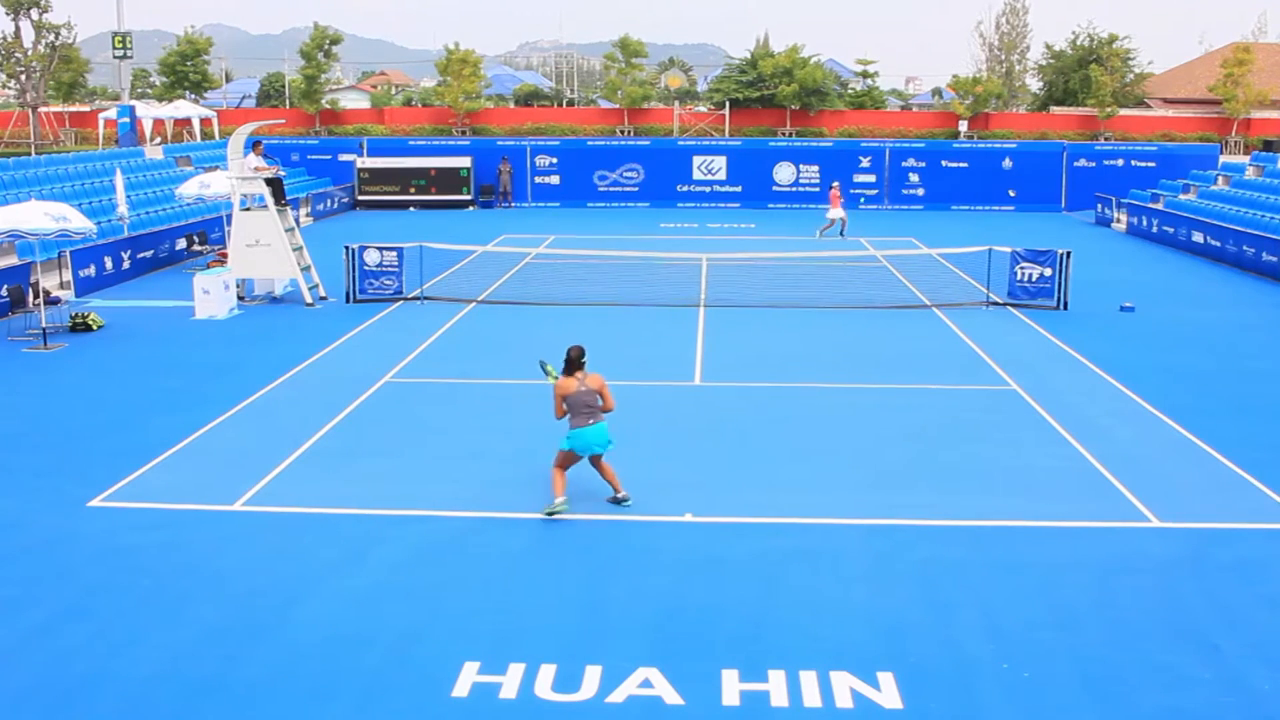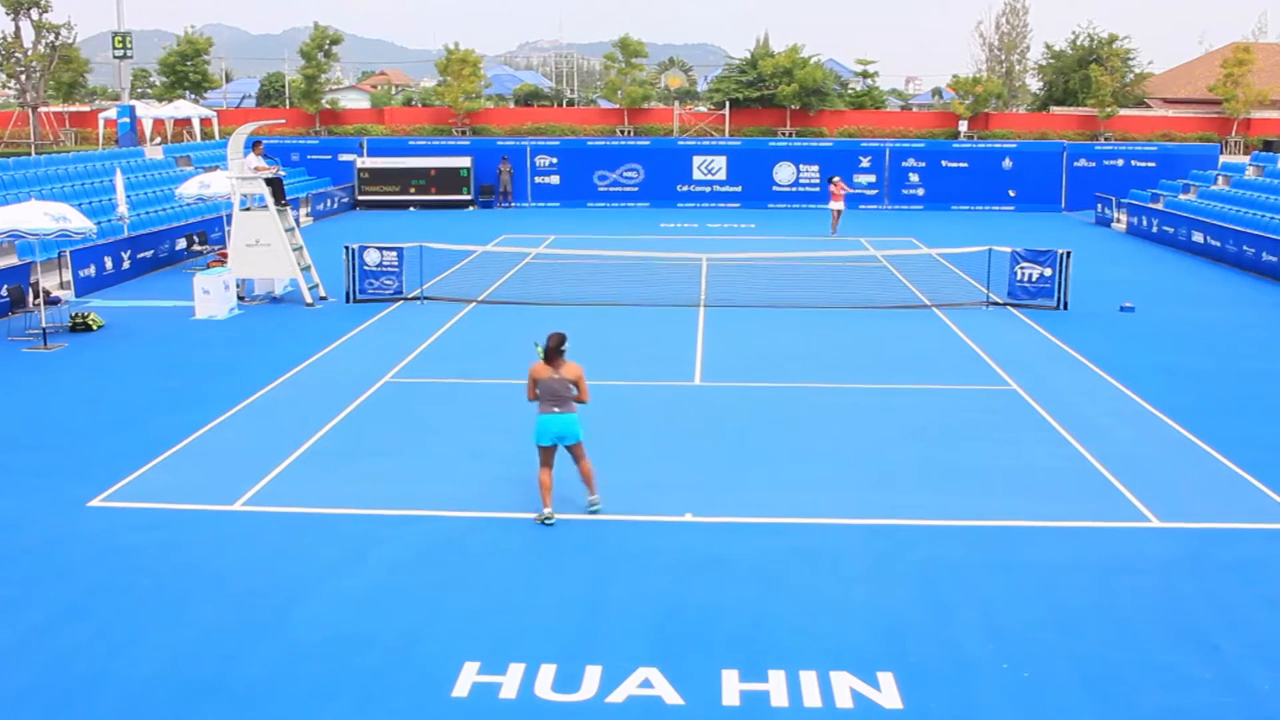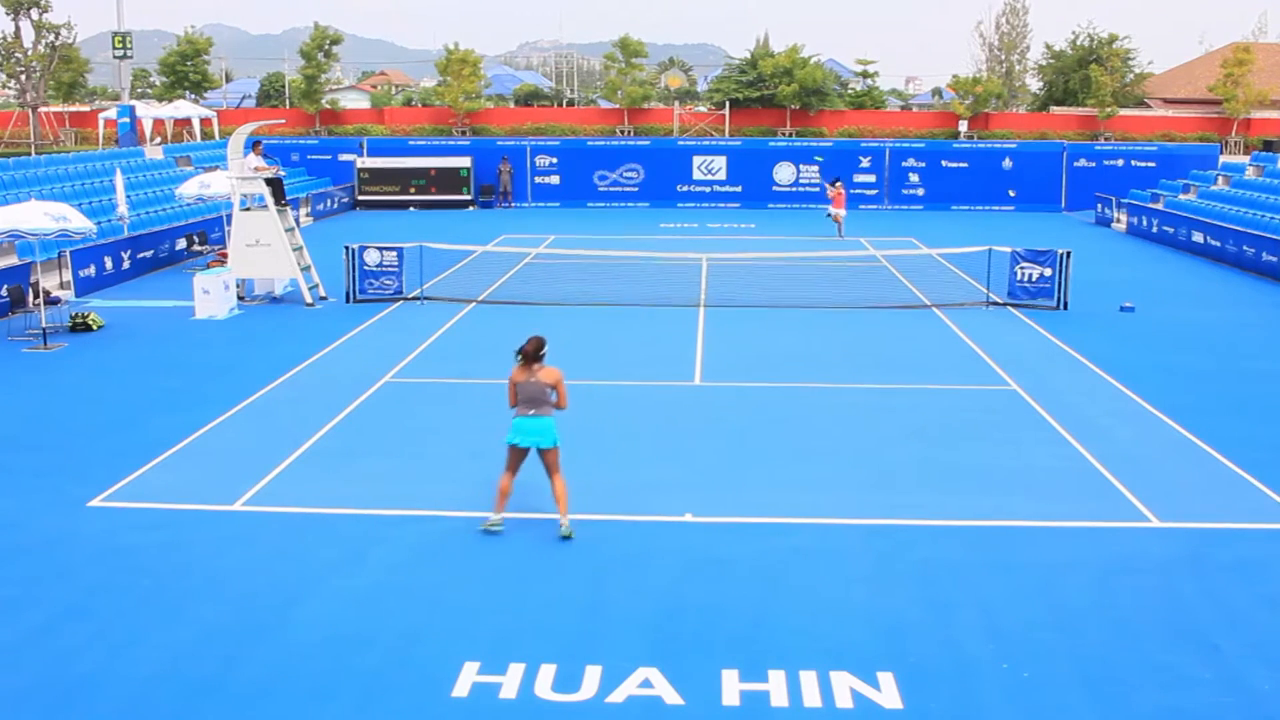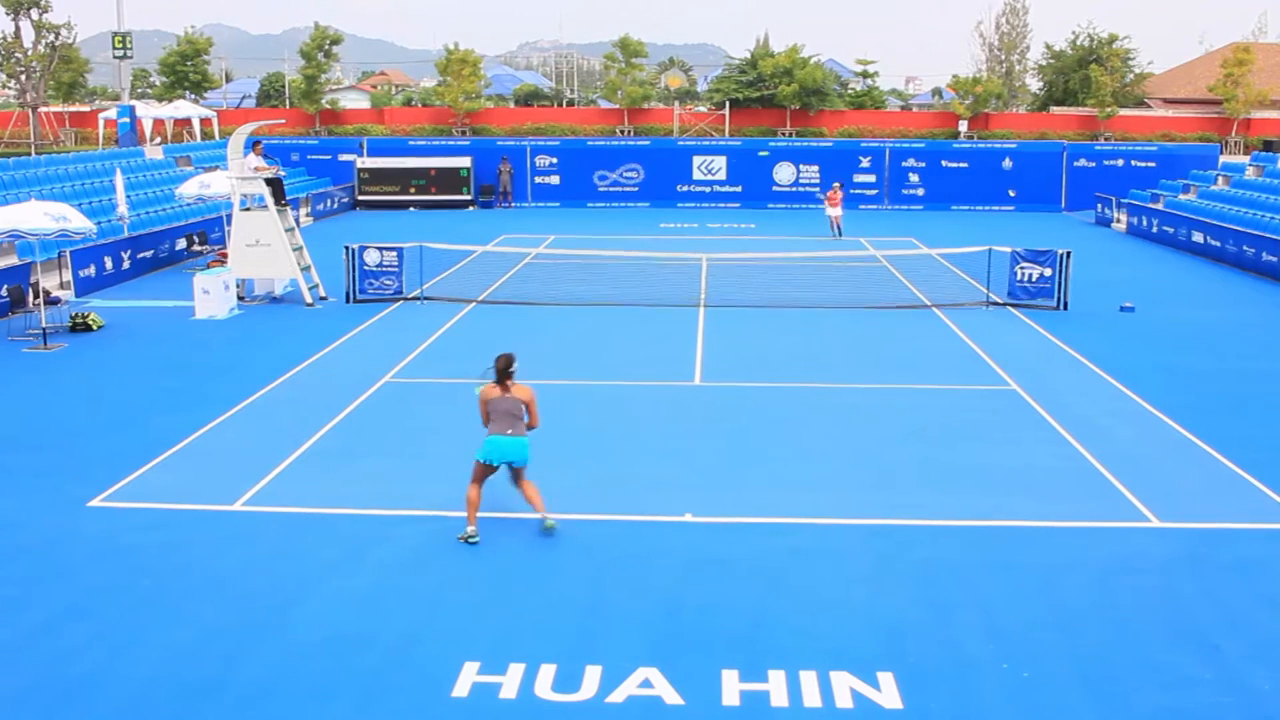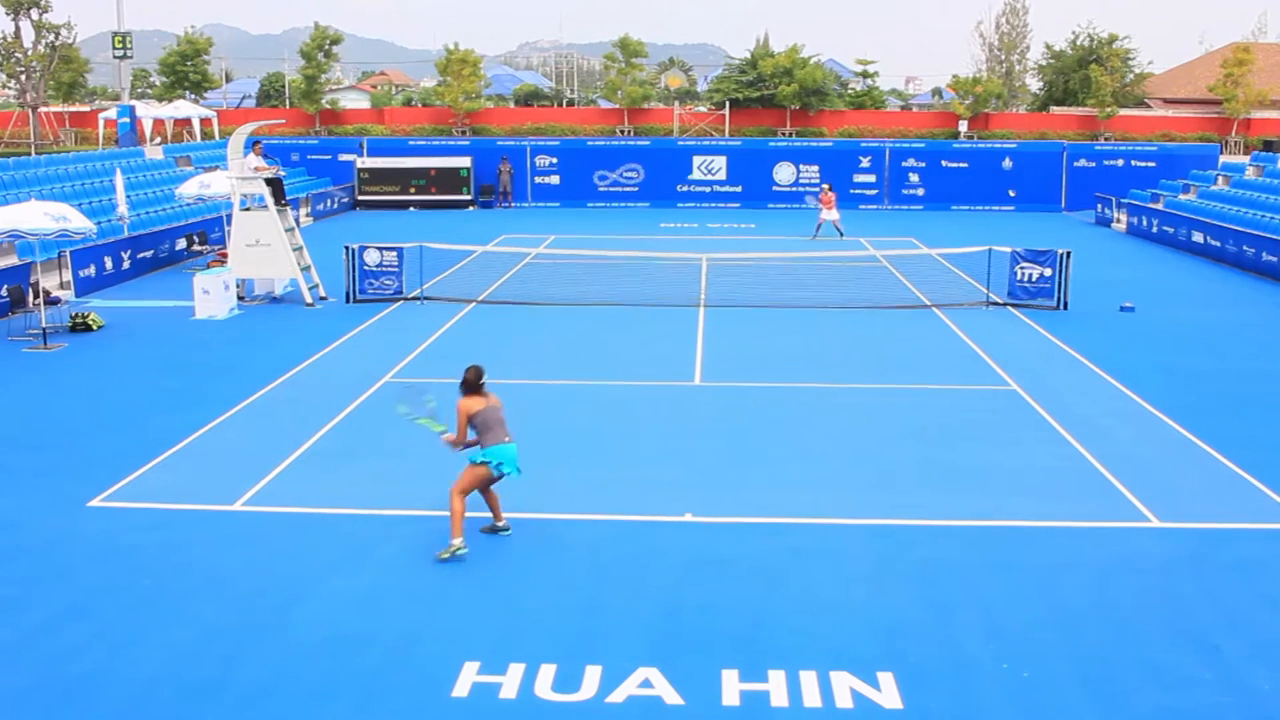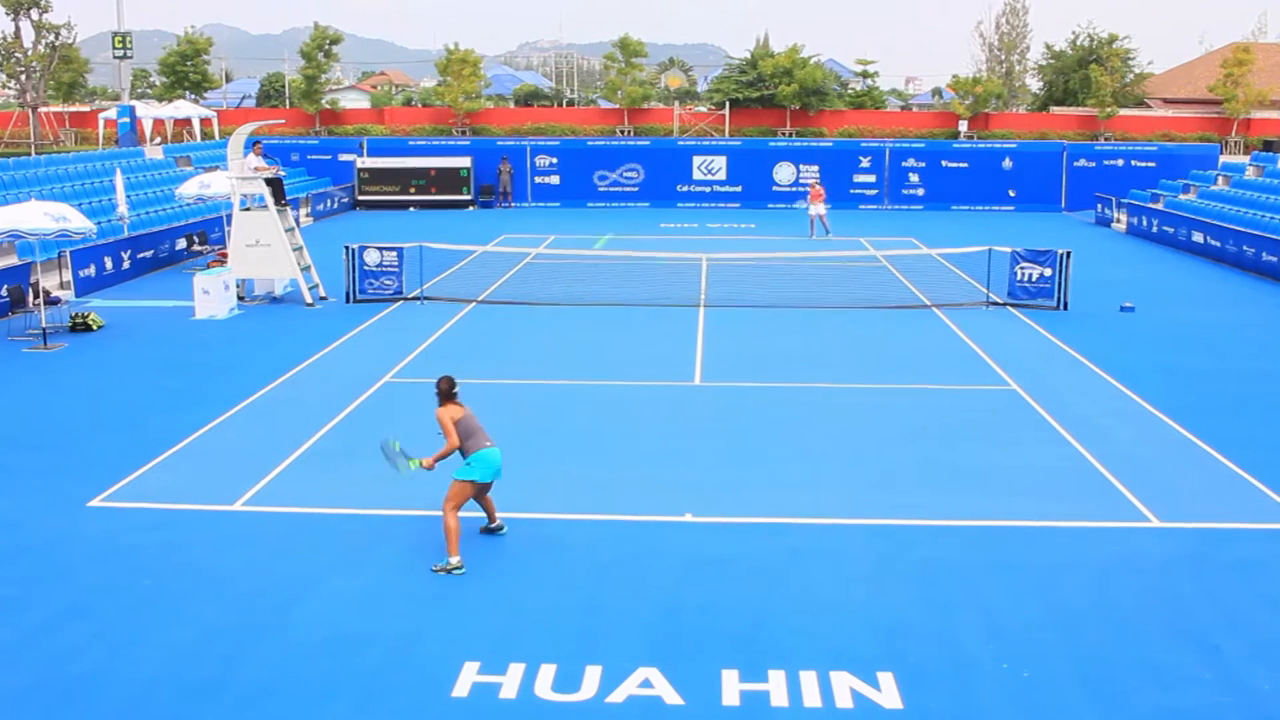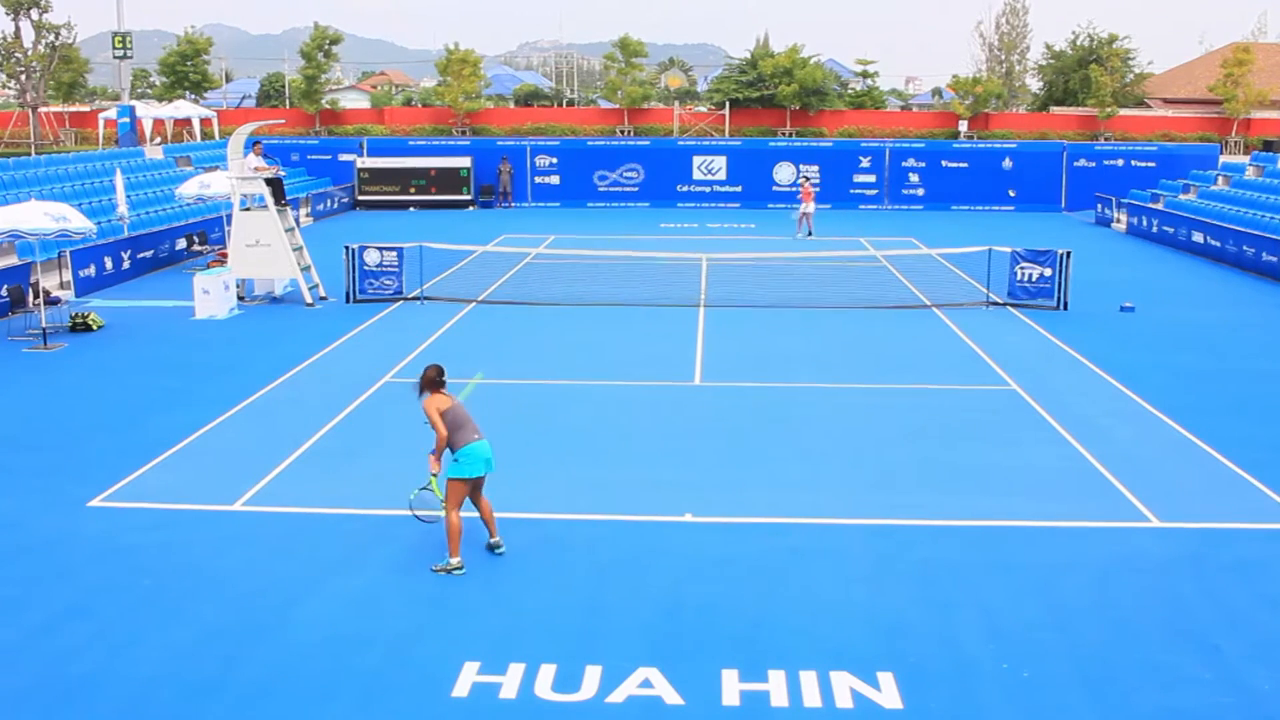
dt=0.2s
person 1, frame 1
left shoulder: (560, 384)
right shoulder: (597, 380)
left elbow: (559, 415)
right elbow: (610, 407)
left hip: (578, 434)
right hip: (599, 431)
left knee: (558, 468)
right knee: (597, 464)
left ankle: (559, 502)
right ankle: (621, 495)
person 1, frame 2
left shoulder: (536, 369)
right shoulder: (575, 369)
left elbow: (531, 397)
right elbow: (584, 398)
left hip: (546, 422)
right hip: (568, 421)
left knee: (546, 467)
right knee: (581, 461)
left ankle: (547, 511)
right ankle: (593, 498)
person 1, frame 3
left shoulder: (516, 373)
right shoulder: (554, 373)
left elbow: (512, 404)
right elbow: (562, 405)
left hip: (521, 425)
right hip: (544, 425)
left knee: (510, 473)
right knee: (555, 475)
left ankle: (496, 518)
right ankle: (564, 522)
person 1, frame 4
left shoulder: (486, 391)
right shoulder: (526, 391)
right elbow: (533, 423)
left hip: (496, 443)
right hip: (520, 443)
left knee: (475, 483)
right knee: (522, 481)
left ankle: (471, 530)
right ankle: (545, 517)
person 1, frame 5
left shoulder: (464, 403)
right shoulder: (494, 399)
left elbow: (461, 438)
left wrist: (453, 440)
right wrist: (466, 443)
left hip: (494, 454)
right hip: (510, 450)
left knee: (457, 493)
right knee: (482, 486)
left ankle: (456, 544)
right ankle: (500, 523)
person 1, frame 6
left shoulder: (442, 412)
right shoulder: (463, 408)
left elbow: (454, 443)
left wrist: (432, 460)
right wrist: (436, 458)
left hip: (479, 459)
right hip: (493, 455)
left knee: (449, 510)
right knee: (480, 493)
left ankle: (454, 561)
right ankle: (496, 524)
person 1, frame 7
left shoulder: (429, 402)
right shoulder: (452, 398)
left elbow: (442, 435)
left wrist: (436, 460)
right wrist: (436, 454)
left hip: (466, 454)
right hip: (482, 447)
left knee: (451, 510)
right knee: (478, 497)
left ankle: (455, 561)
right ankle: (495, 540)
